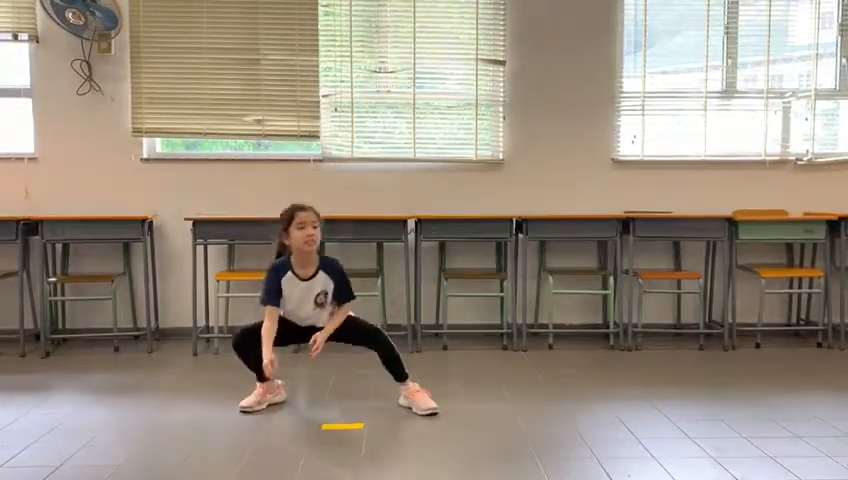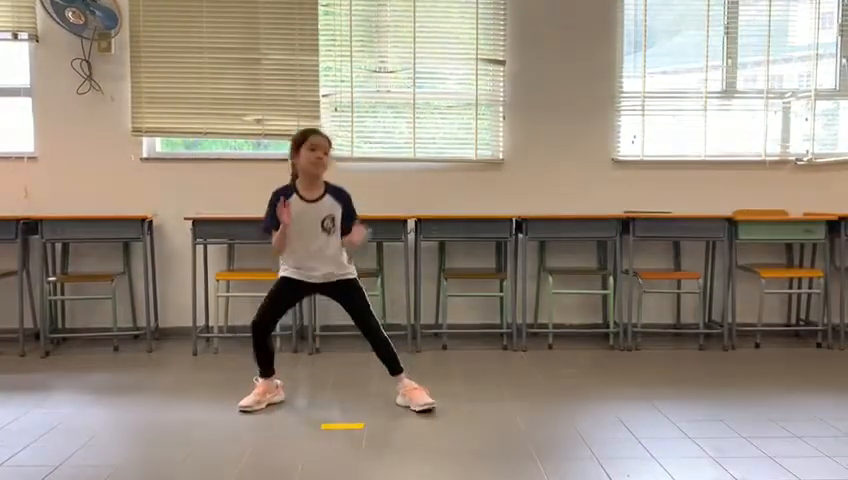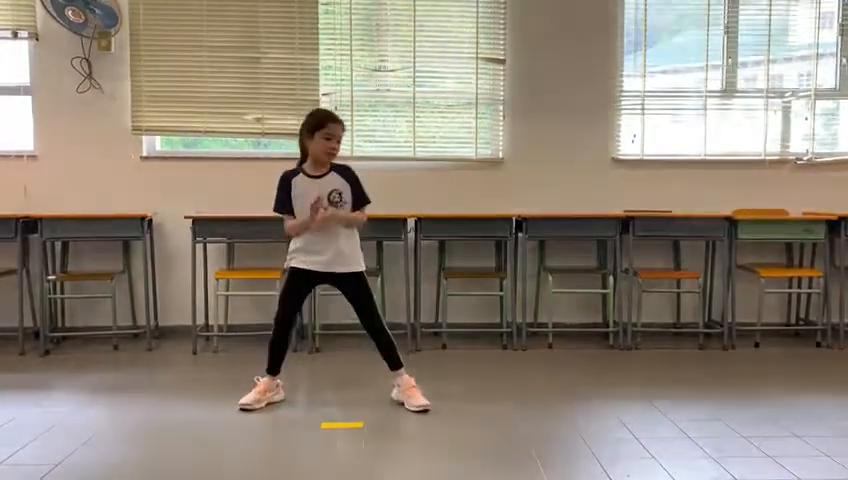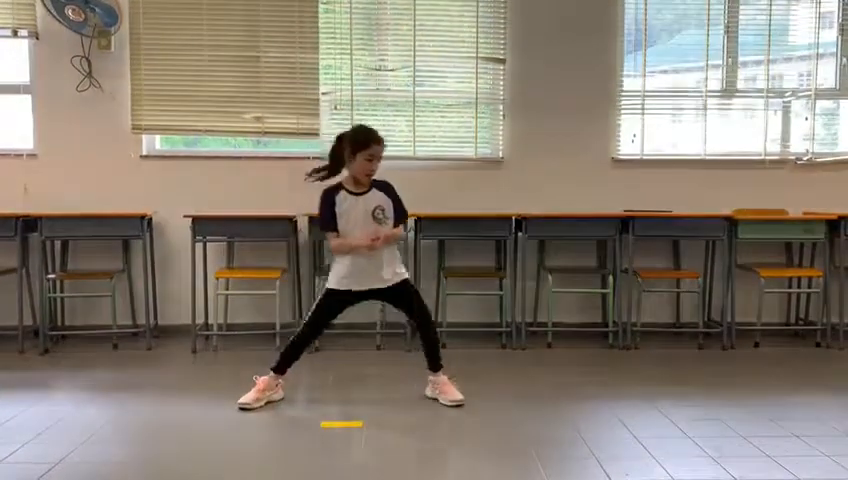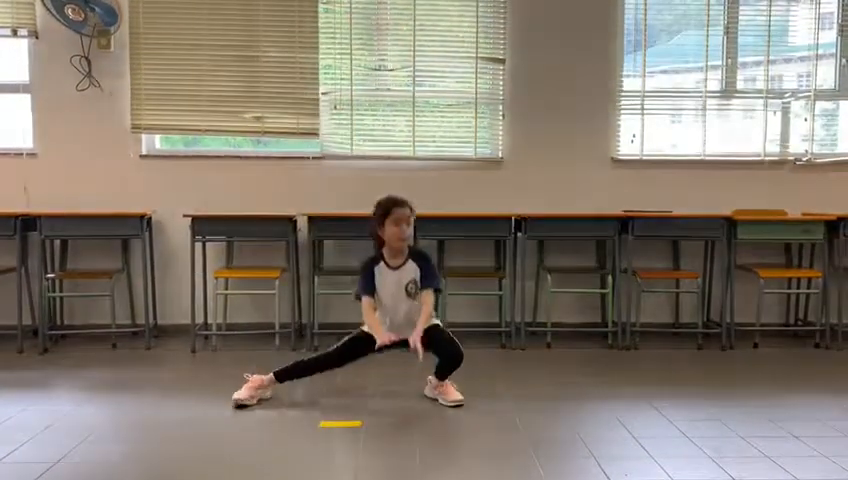
dt=0.4s
person 1, frame 1
left shoulder: (333, 268)
right shoulder: (277, 271)
left elbow: (342, 308)
right elbow: (270, 318)
left wrist: (324, 334)
right wrist: (267, 354)
left hip: (330, 322)
right hip: (294, 325)
left knee: (376, 336)
right knee: (241, 340)
left ankle: (408, 388)
right ankle: (269, 387)
person 1, frame 2
left shoulder: (339, 196)
right shoulder: (281, 198)
left elbow: (348, 240)
right elbow: (277, 249)
left wrist: (355, 238)
right wrist: (285, 225)
left hip: (336, 273)
right hip: (295, 275)
left knee: (370, 325)
right knee: (259, 325)
left ankle: (404, 385)
right ankle: (268, 384)
person 1, frame 3
left shoulder: (346, 175)
right shoulder: (290, 179)
left elbow: (361, 219)
right elbow: (289, 228)
left wrist: (336, 216)
right wrist: (310, 218)
left hip: (346, 262)
right hip: (304, 262)
left knee: (372, 320)
right knee: (283, 322)
left ankle: (402, 382)
right ankle: (270, 383)
person 1, frame 4
left shoulder: (386, 190)
right shoulder: (332, 196)
left elbow: (400, 230)
right elbow: (334, 244)
left wrist: (388, 236)
right wrist: (361, 242)
left hip: (390, 275)
right hip: (347, 279)
left knee: (425, 321)
right knee: (310, 329)
left ankle: (437, 379)
right ankle: (272, 382)
person 1, frame 5
left shoulder: (421, 260)
right shoulder: (371, 267)
left elbow: (428, 299)
right elbow: (367, 307)
left wrist: (418, 332)
right wrist: (380, 334)
left hip: (418, 325)
right hip: (380, 329)
left knee: (454, 353)
right knee: (328, 359)
left ankle: (438, 382)
right ankle: (264, 382)
